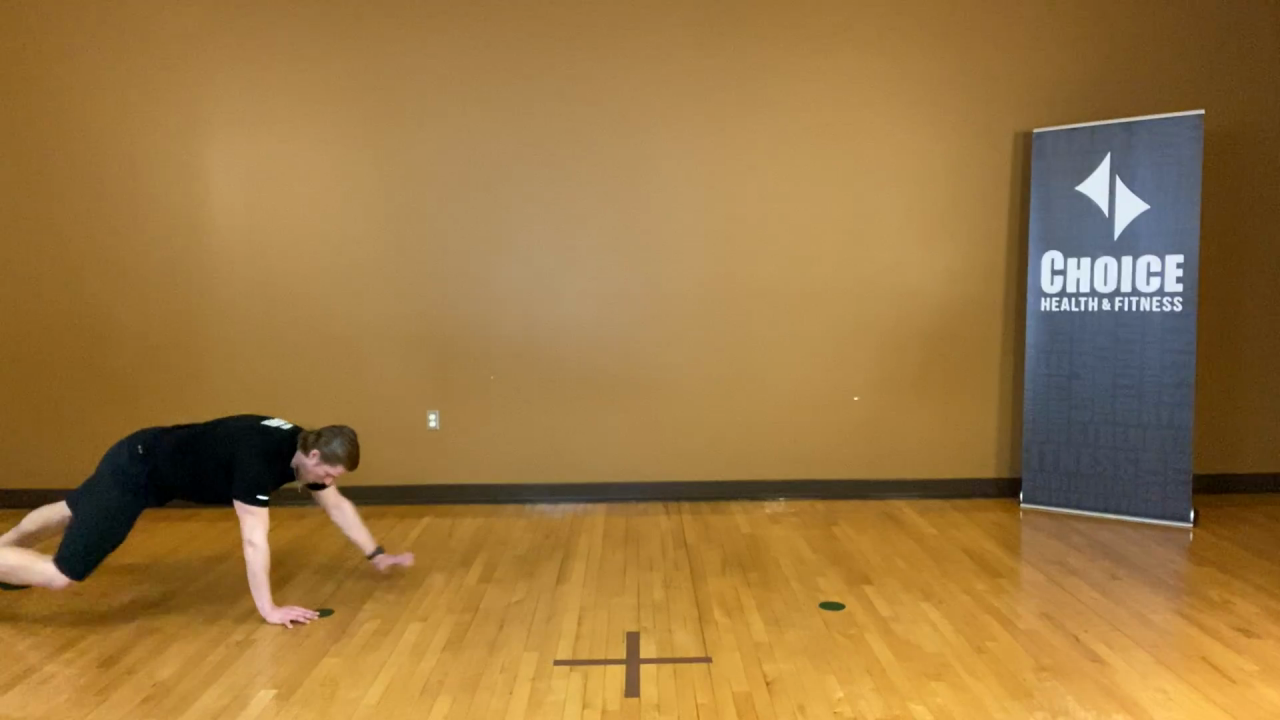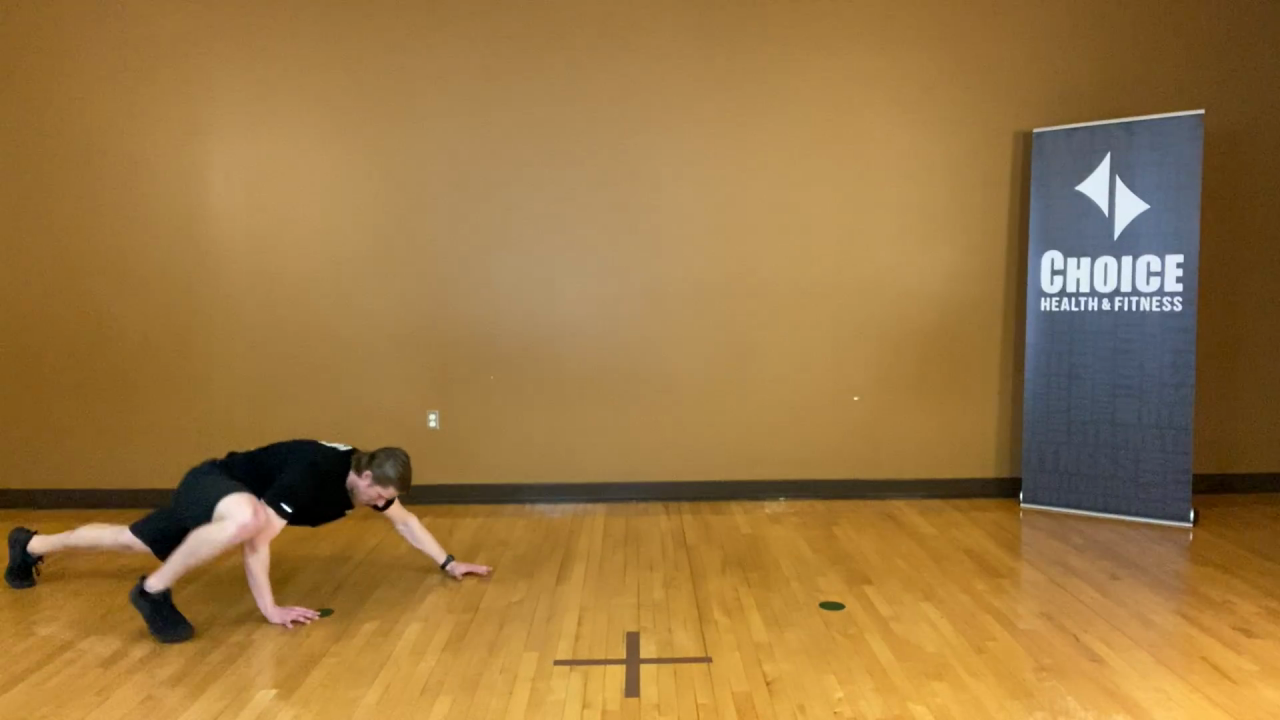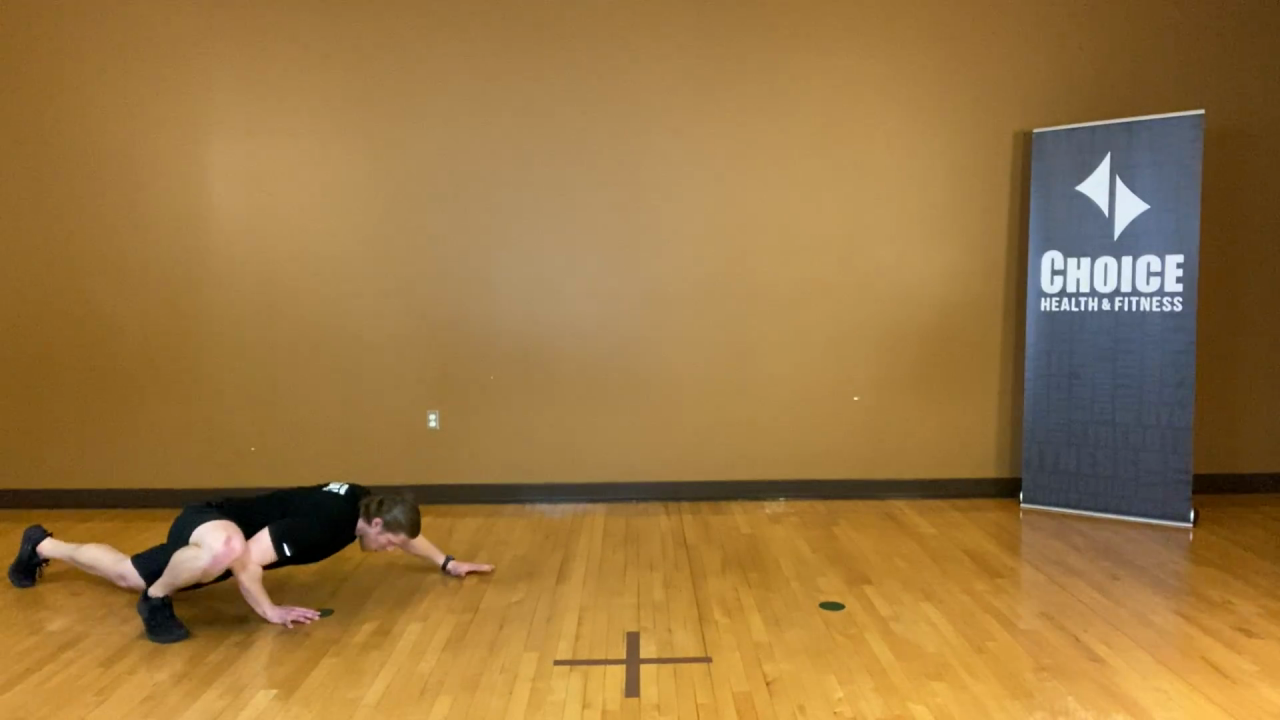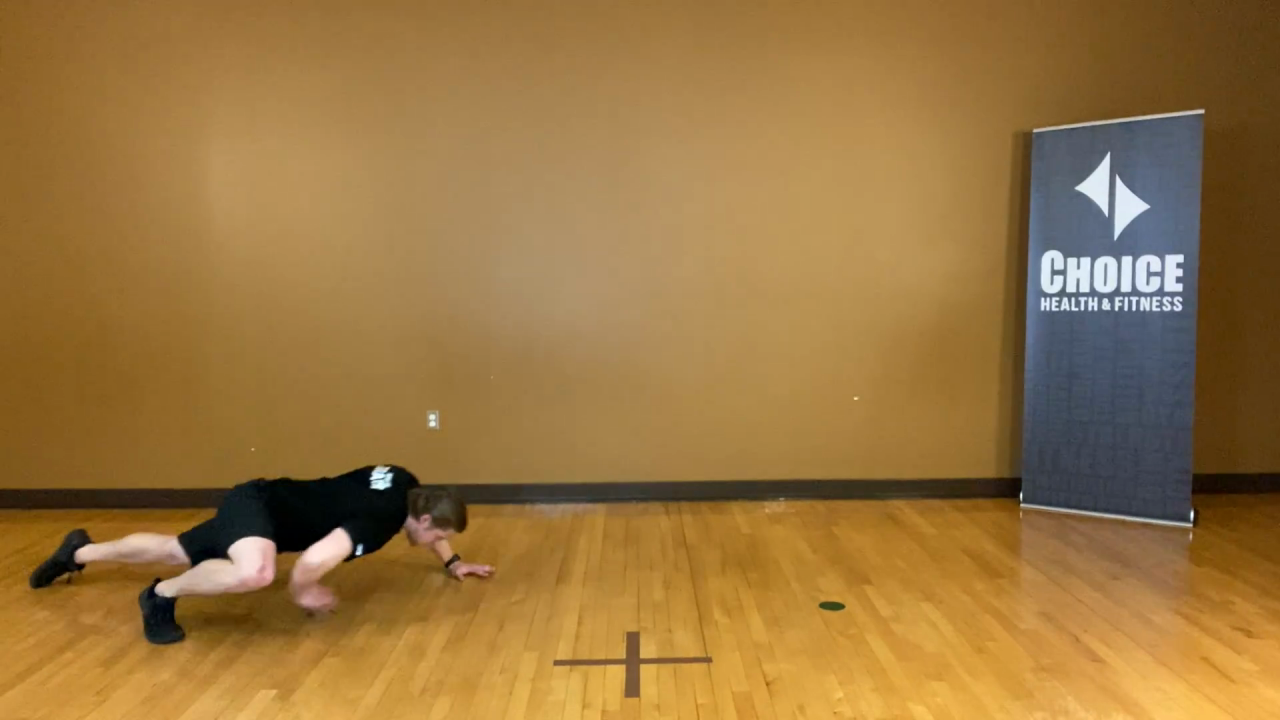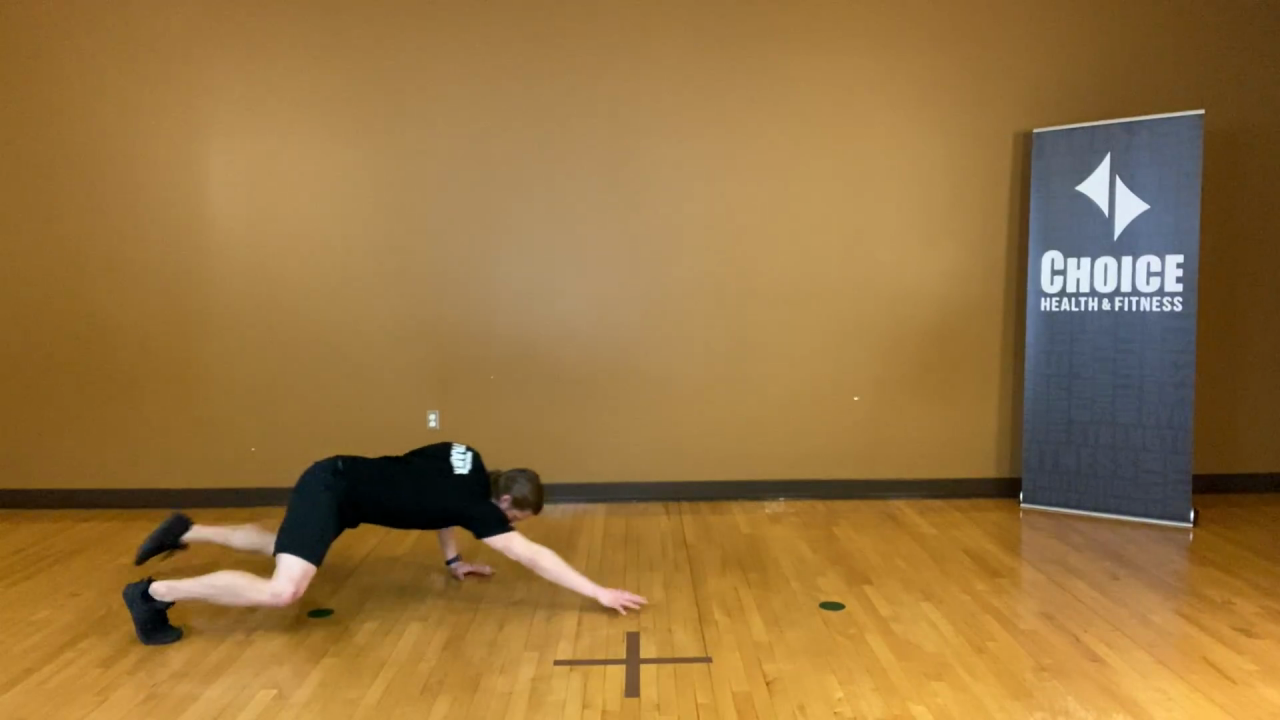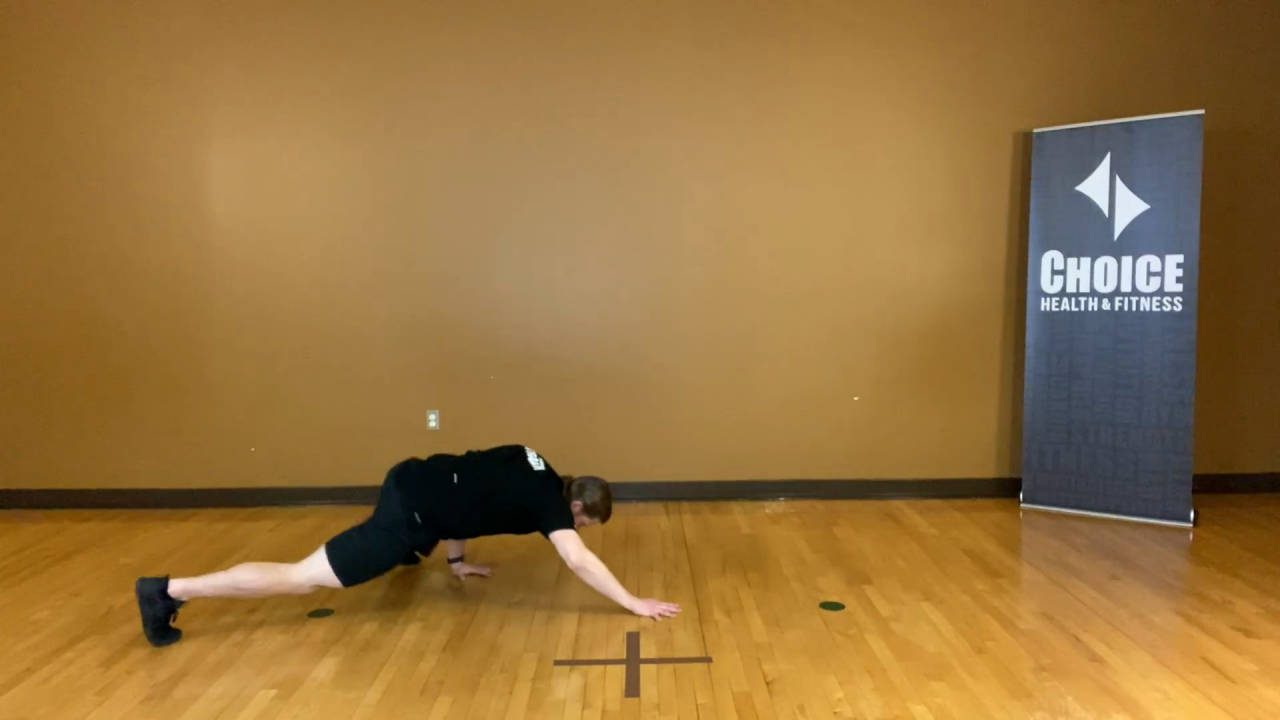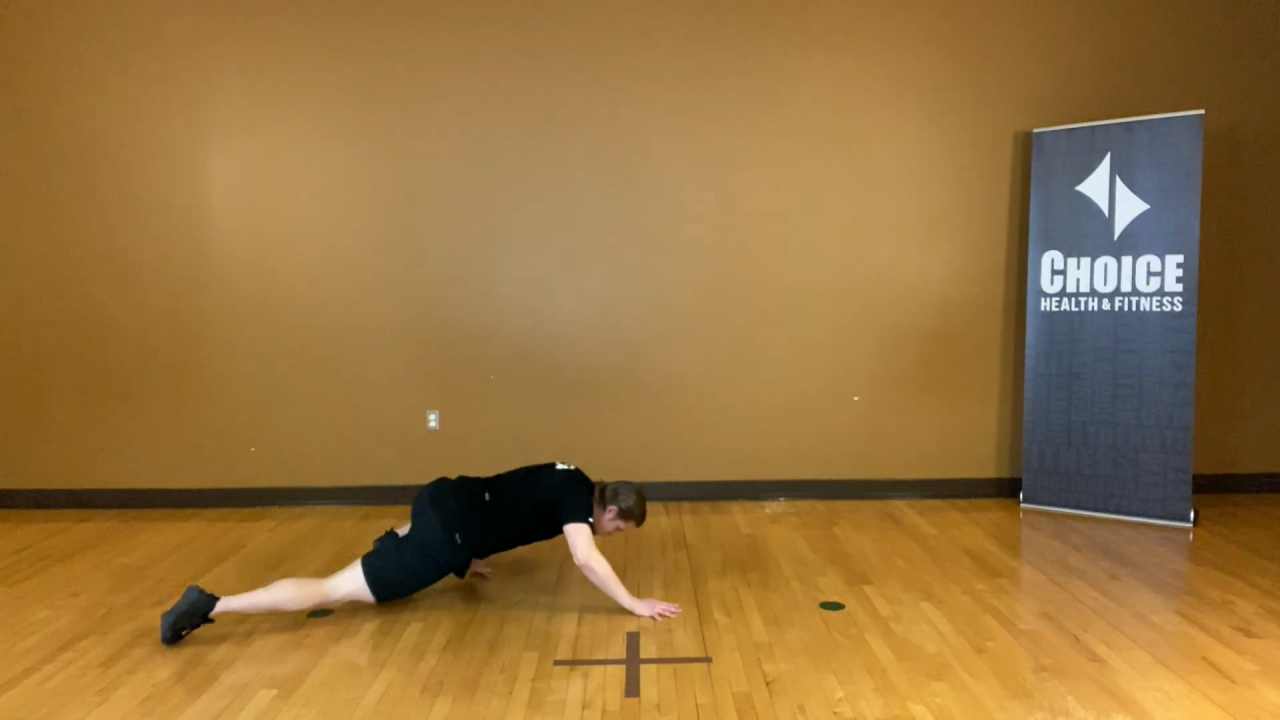
dt=0.5s
person 1, frame 1
left shoulder: (307, 447)
right shoulder: (261, 459)
left elbow: (337, 504)
right elbow: (254, 540)
left wrist: (376, 554)
right wrist: (268, 608)
left hip: (149, 462)
right hip: (136, 468)
left knee: (74, 514)
right knee: (59, 574)
person 1, frame 2
left shoulder: (365, 475)
right shoulder: (310, 474)
left elbow: (404, 518)
right elbow: (259, 534)
left wrist: (447, 563)
right wrist: (269, 609)
left hip: (222, 491)
right hip: (208, 484)
left knee: (131, 539)
right knee: (245, 517)
right ankle: (154, 591)
person 1, frame 3
left shoulder: (364, 505)
right shoulder: (321, 524)
left elbow: (404, 533)
right elbow: (243, 559)
left wrist: (448, 563)
right wrist: (269, 611)
left hip: (213, 536)
right hip: (202, 528)
left knee: (125, 573)
right knee: (226, 546)
left ankle: (42, 545)
right ankle: (156, 601)
person 1, frame 4
left shoulder: (408, 488)
right shoulder: (376, 519)
left elbow: (411, 524)
right elbow: (312, 561)
left wrist: (451, 562)
right wrist: (303, 594)
left hip: (261, 503)
right hip: (255, 505)
left knee: (172, 551)
right knee: (254, 572)
left ankle: (81, 552)
right ankle: (162, 596)
person 1, frame 5
left shoulder: (469, 460)
right shoulder: (475, 503)
right elbow: (529, 555)
left wrist: (452, 561)
right wrist: (599, 593)
left hip: (334, 479)
right hip: (330, 492)
left knee: (277, 547)
right knee: (281, 592)
left ankle: (185, 532)
right ankle: (153, 594)
person 1, frame 6
left shoulder: (530, 464)
right shoulder: (550, 499)
right elbow: (579, 560)
left wrist: (456, 559)
right wrist: (634, 603)
left hip: (408, 477)
right hip: (408, 517)
right knee: (300, 577)
right ankle: (167, 590)
person 1, frame 7
left shoulder: (566, 478)
right shoulder: (578, 496)
right elbow: (585, 559)
left wrist: (470, 556)
right wrist: (633, 603)
left hip: (442, 496)
right hip: (443, 539)
right knee: (332, 590)
left ankle: (395, 539)
right ankle: (212, 605)
